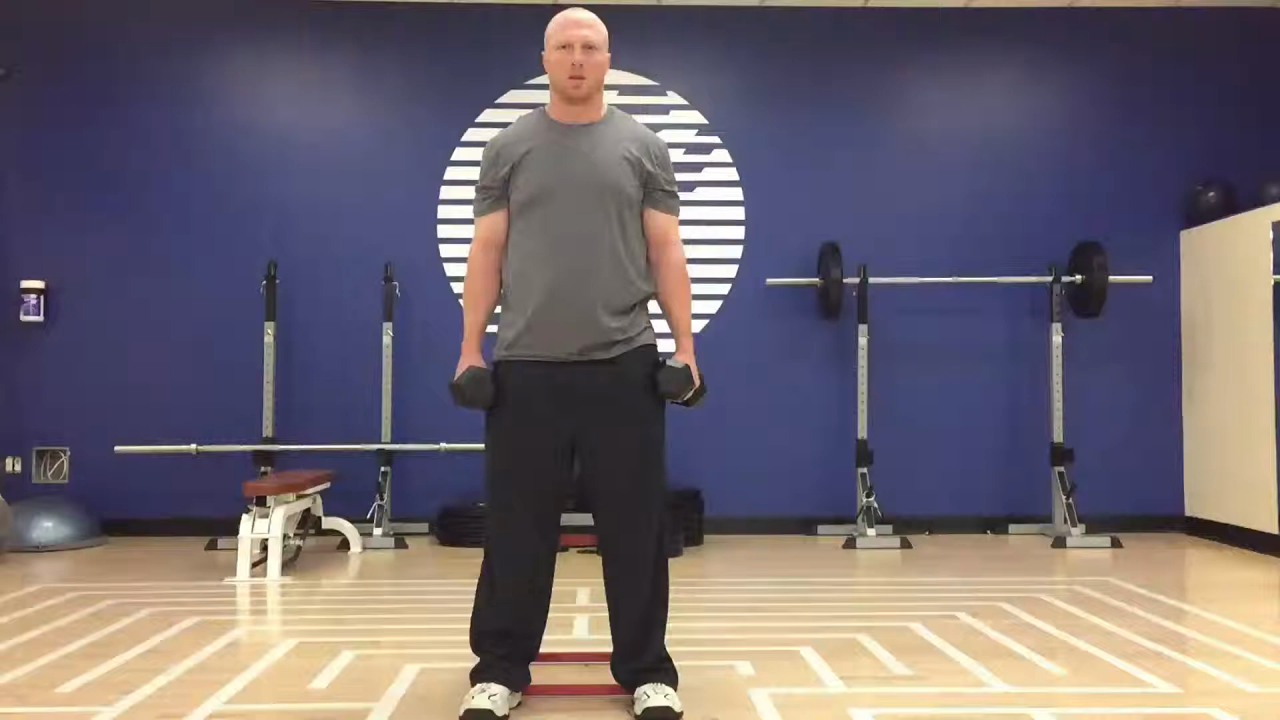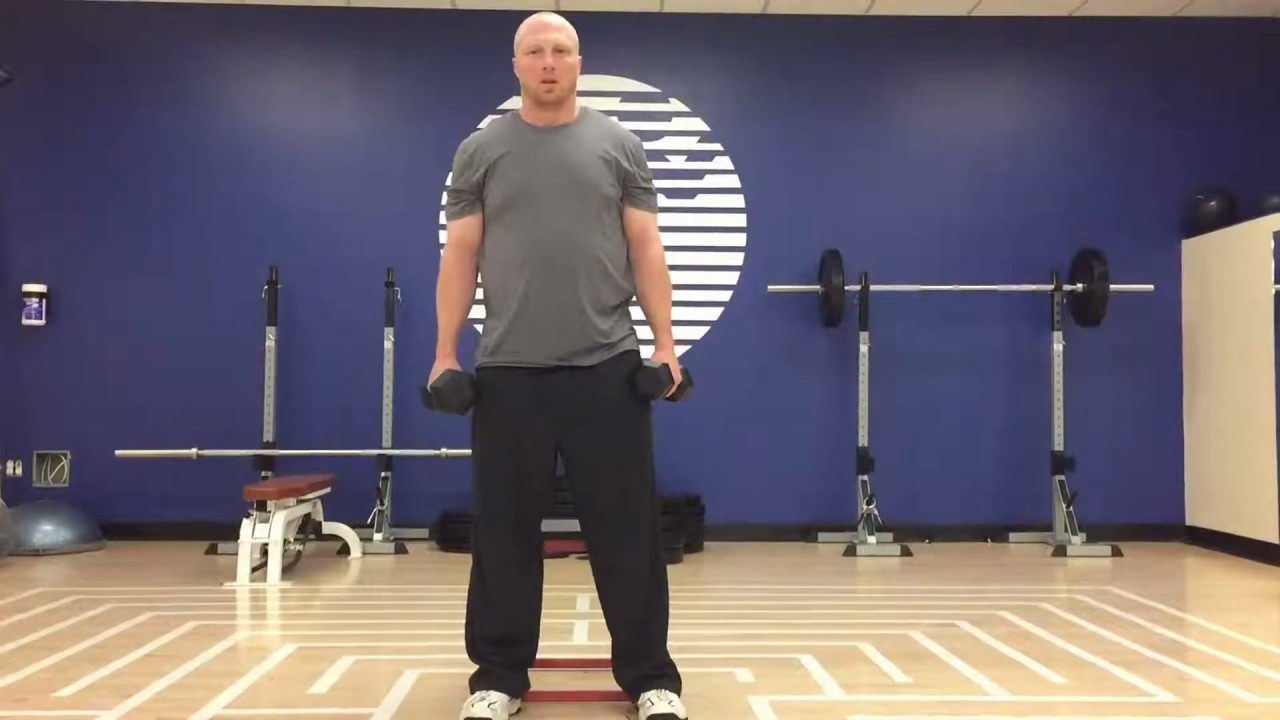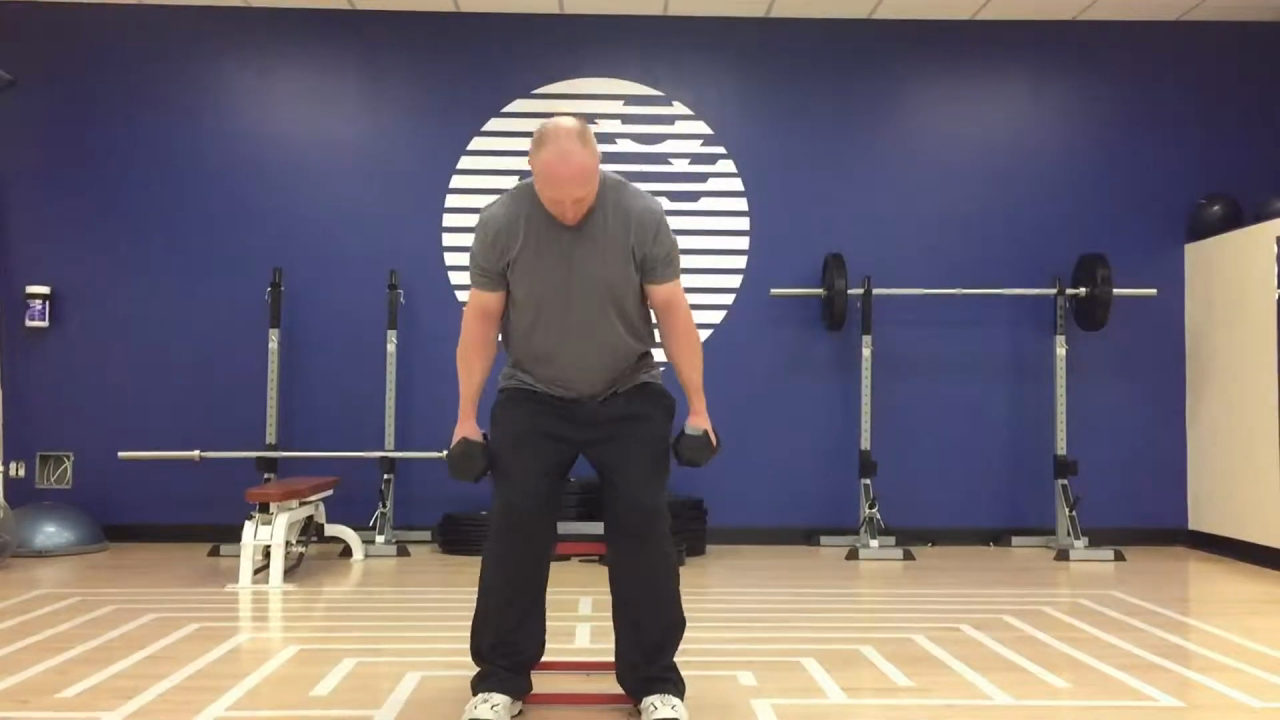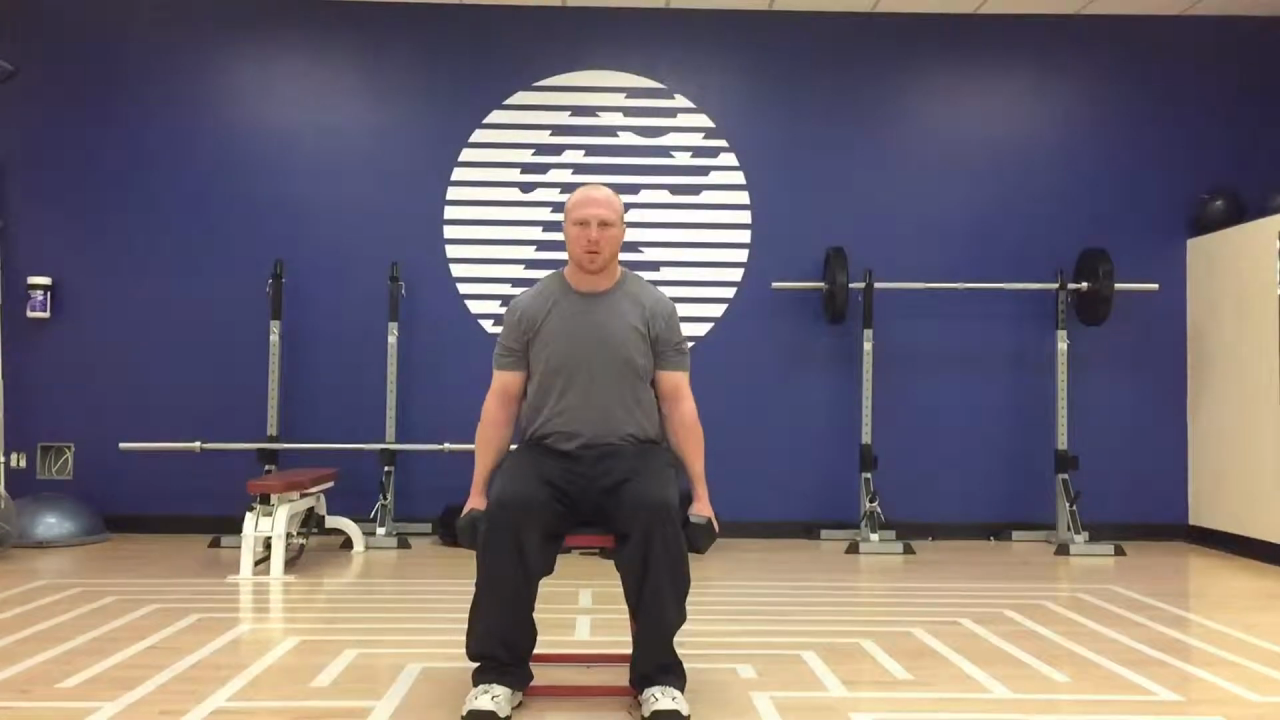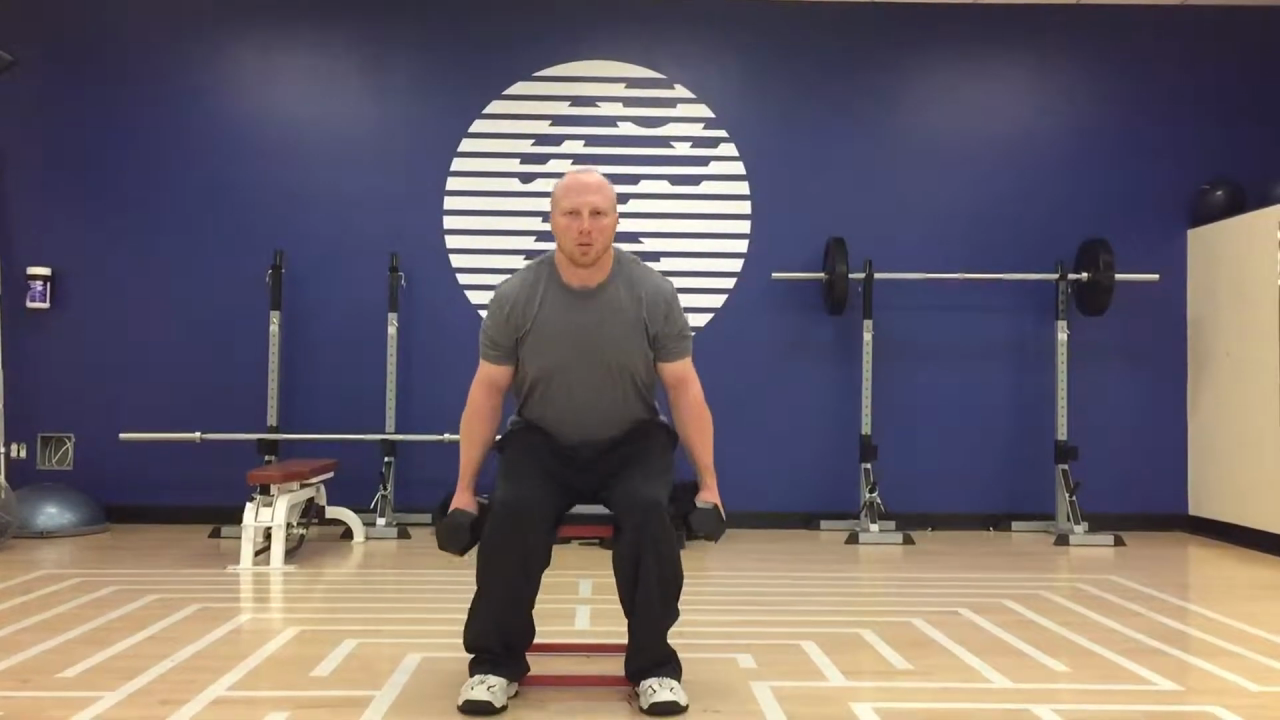
dt=1s
person 1, frame 1
left shoulder: (642, 147)
right shoulder: (508, 148)
left elbow: (666, 251)
right elbow: (487, 251)
left wrist: (684, 344)
right wrist: (471, 347)
left hip: (623, 364)
right hip: (526, 367)
left knee: (633, 526)
right knee: (517, 526)
person 1, frame 2
left shoulder: (618, 145)
right shoulder: (481, 150)
left elbow: (645, 249)
right elbow: (459, 255)
left wrist: (665, 343)
right wrist: (444, 350)
left hip: (607, 368)
right hip: (509, 371)
left knee: (626, 528)
right knee: (505, 531)
person 1, frame 3
left shoulder: (640, 214)
right shoulder: (501, 221)
left elbow: (673, 313)
right elbow: (481, 319)
left wrist: (698, 406)
right wrist: (466, 415)
left hip: (628, 396)
right hip: (533, 398)
left knee: (643, 520)
right knee: (515, 519)
person 1, frame 4
left shoulder: (655, 308)
right shoulder: (528, 309)
left elbow: (678, 403)
right elbow: (502, 400)
left wrist: (700, 492)
right wrist: (478, 488)
left hip: (632, 458)
right hip: (547, 459)
left knee: (658, 514)
right knee: (506, 511)
left ankle: (659, 676)
right ankle: (499, 674)
person 1, frame 5
left shoulder: (653, 294)
right shoulder: (516, 297)
left elbow: (684, 389)
right elbow: (487, 391)
left wrist: (707, 481)
right wrist: (465, 485)
left hip: (632, 442)
right hip: (542, 442)
left knee: (648, 514)
right knee: (513, 515)
left ankle: (653, 665)
right ankle: (496, 664)
